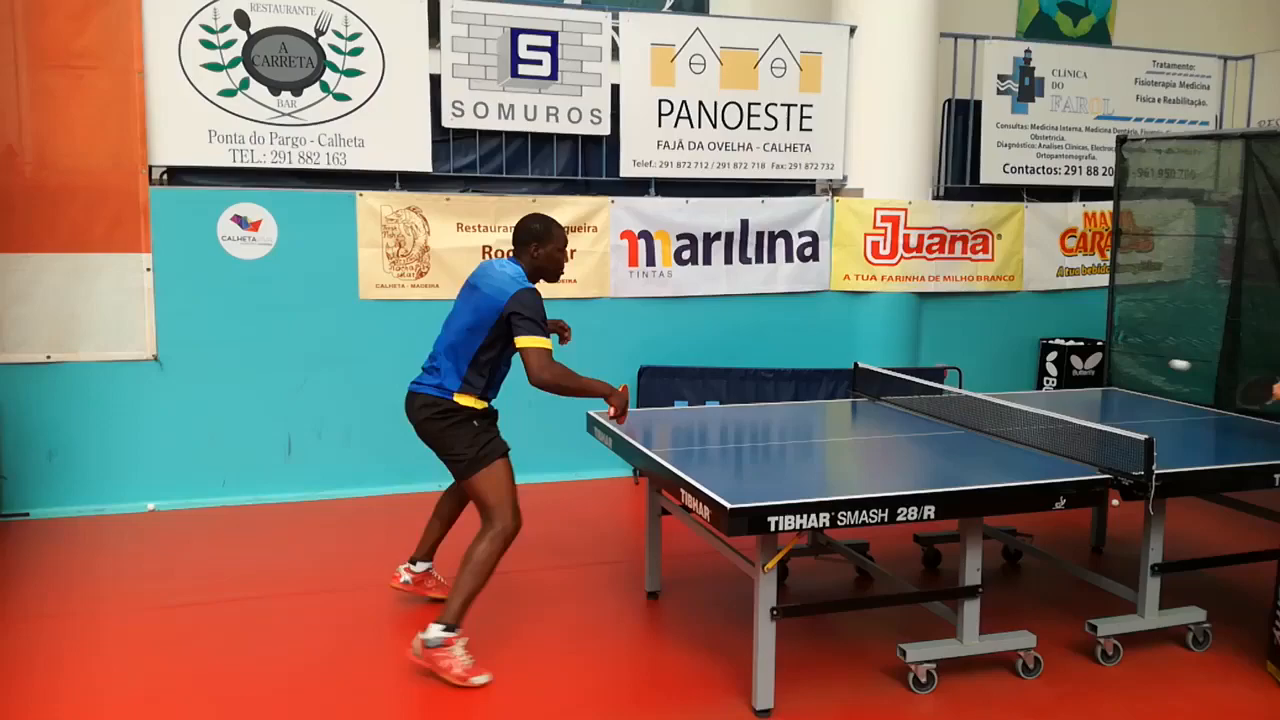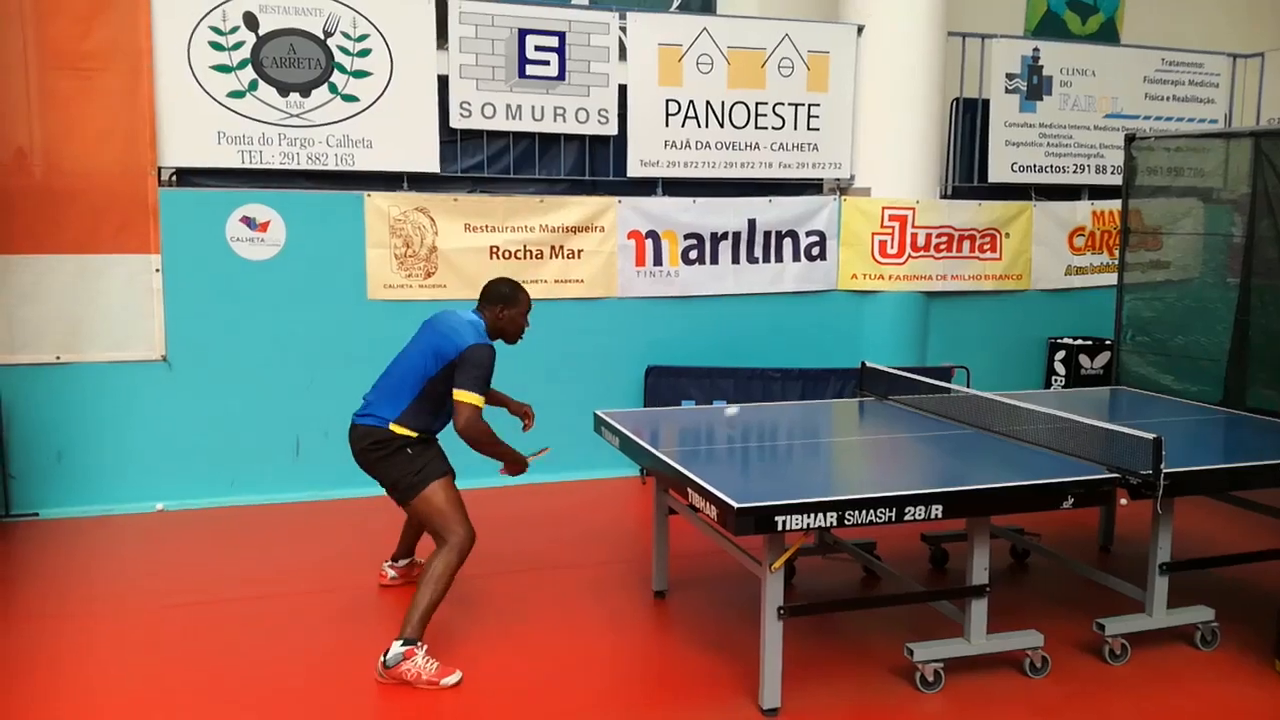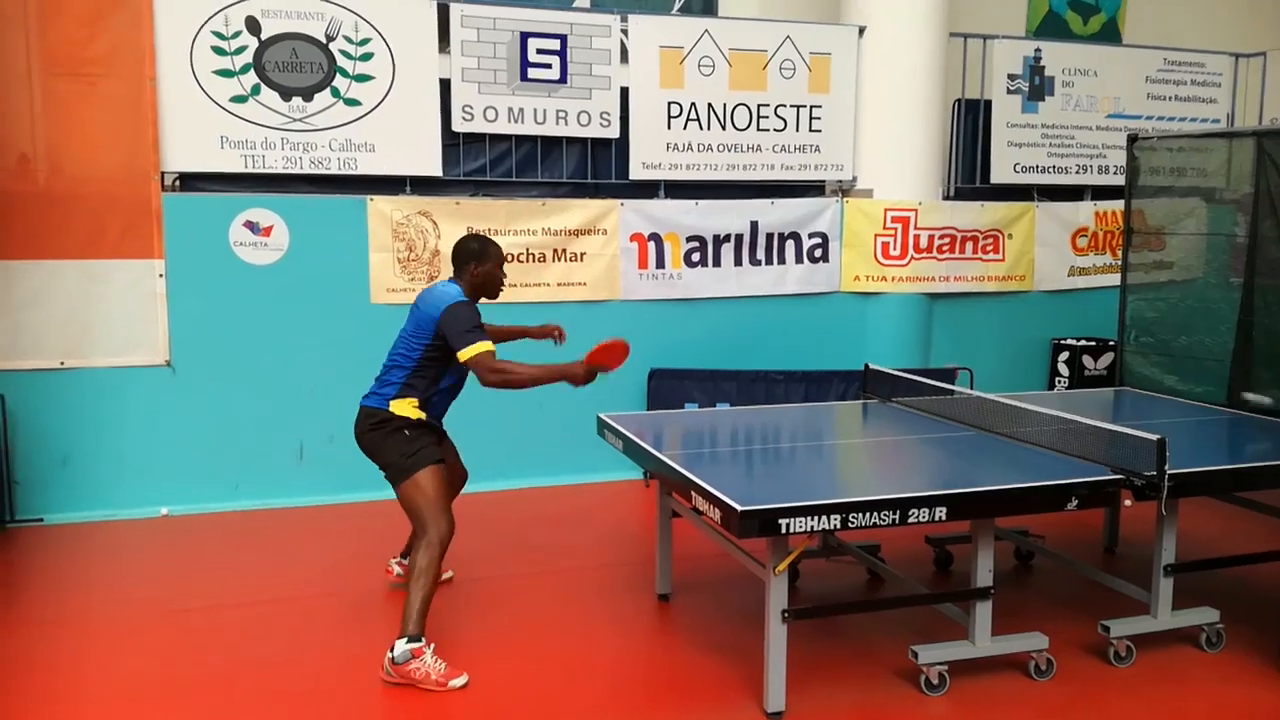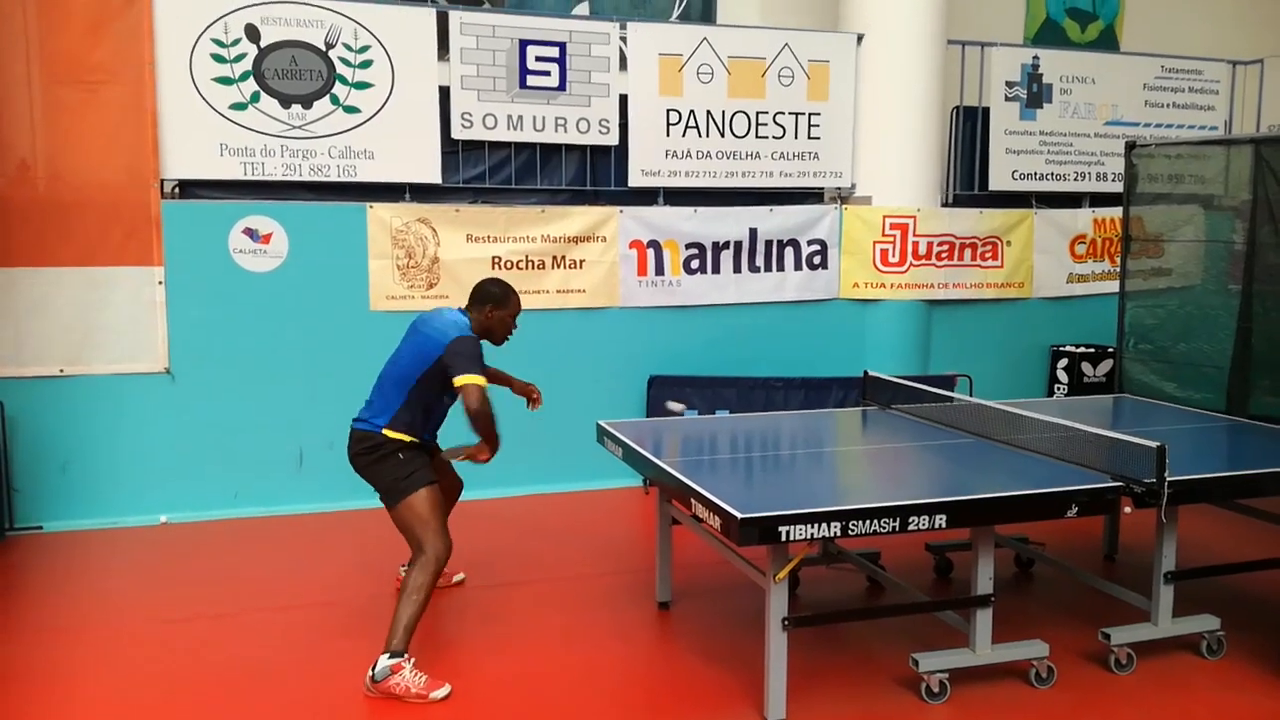
dt=0.4s
person 1, frame 1
left shoulder: (491, 270)
right shoulder: (522, 295)
right elbow: (541, 373)
left wrist: (543, 327)
right wrist: (605, 390)
left hip: (429, 398)
right hip: (453, 410)
left knee: (468, 482)
right knee: (502, 523)
left ankle: (417, 570)
right ankle: (441, 637)
person 1, frame 2
left shoulder: (448, 320)
right shoulder: (479, 349)
right elbow: (467, 424)
left wrist: (506, 402)
right wrist: (510, 457)
left hip: (375, 431)
right hip: (389, 440)
left knee: (438, 484)
right knee: (458, 538)
left ankle: (400, 565)
right ankle: (402, 653)
person 1, frame 3
left shoulder: (447, 295)
right shoulder: (456, 308)
left elbow: (476, 342)
right elbow: (489, 372)
left wrist: (532, 332)
right wrist: (565, 372)
left hip: (411, 417)
right hip: (391, 423)
left knee: (453, 478)
right knee: (438, 530)
left ankle: (406, 563)
right ankle: (409, 650)
person 1, frame 4
left shoulder: (440, 318)
right shoulder: (463, 340)
right elbow: (475, 403)
left wrist: (516, 385)
right wrist: (491, 442)
left hip: (401, 437)
right hip: (392, 445)
left knee: (447, 488)
right knee: (435, 548)
left ankle: (420, 574)
right ankle: (392, 664)
